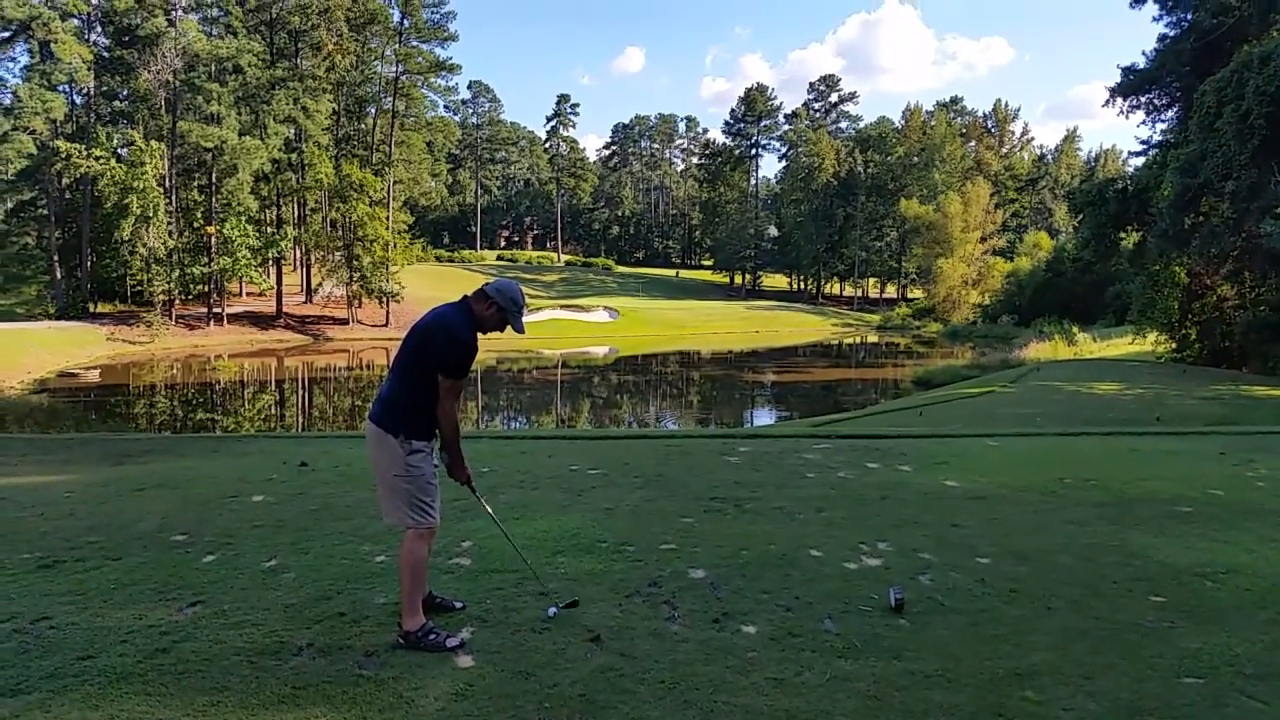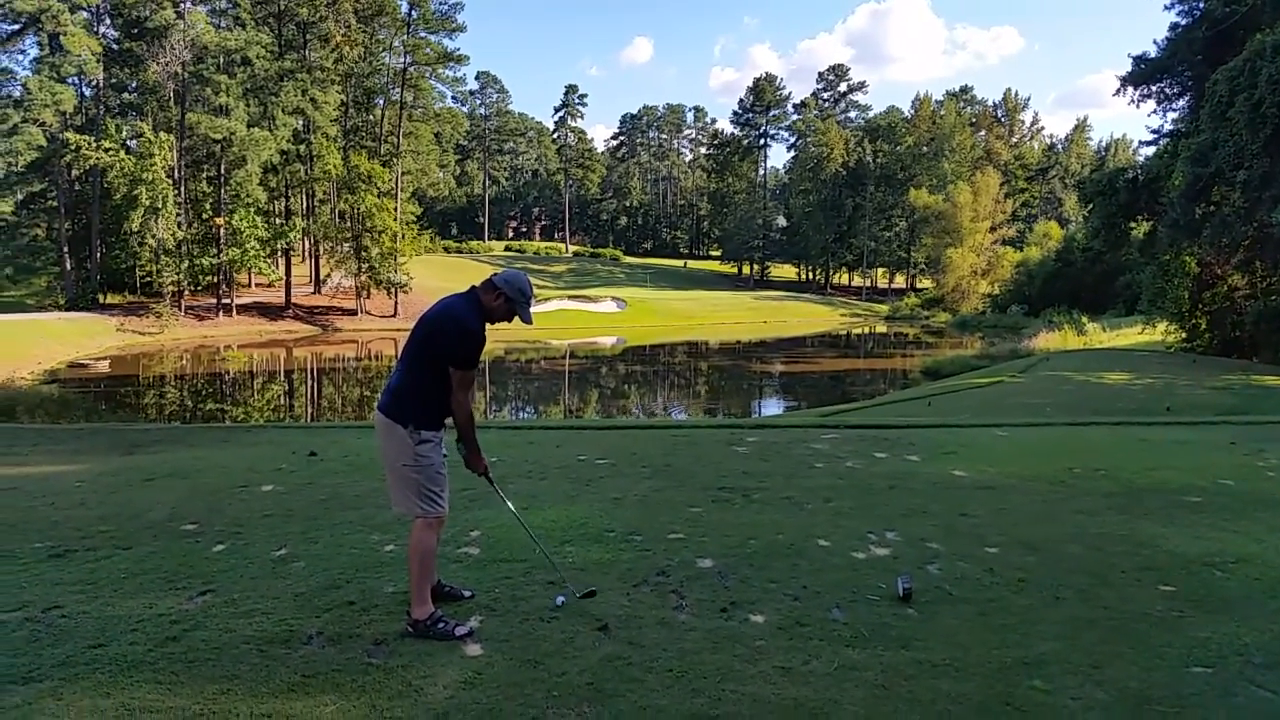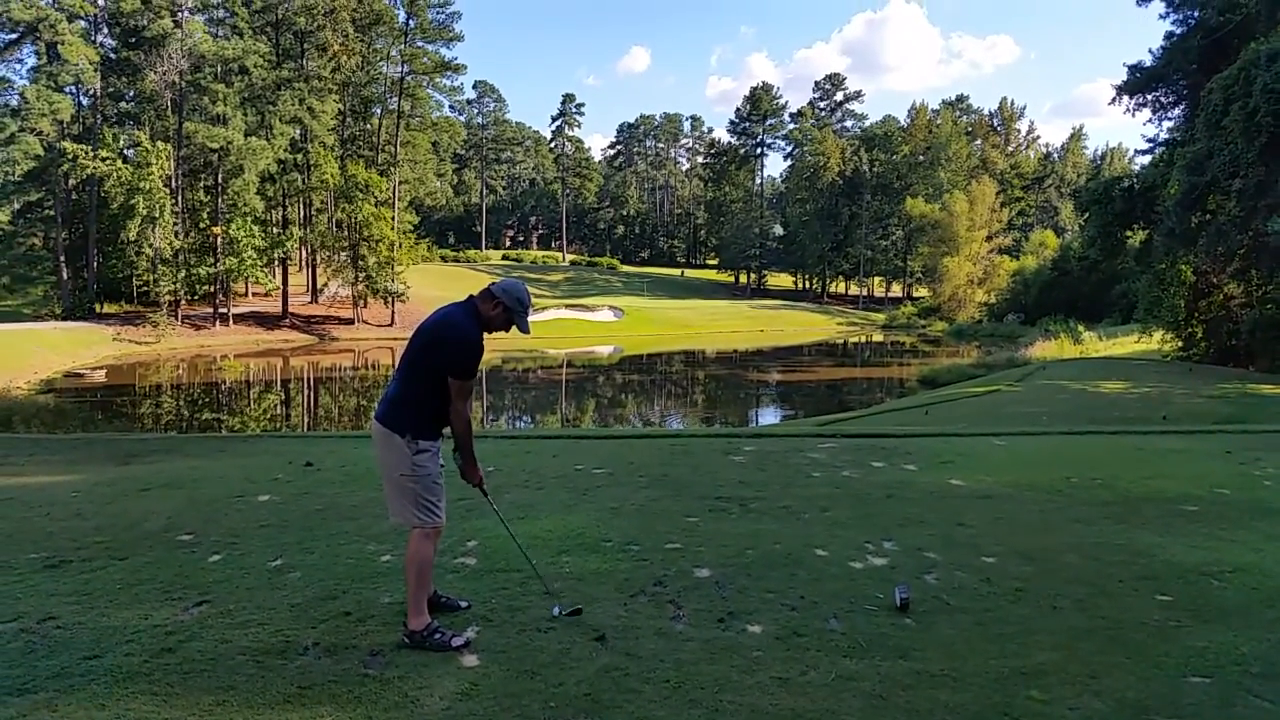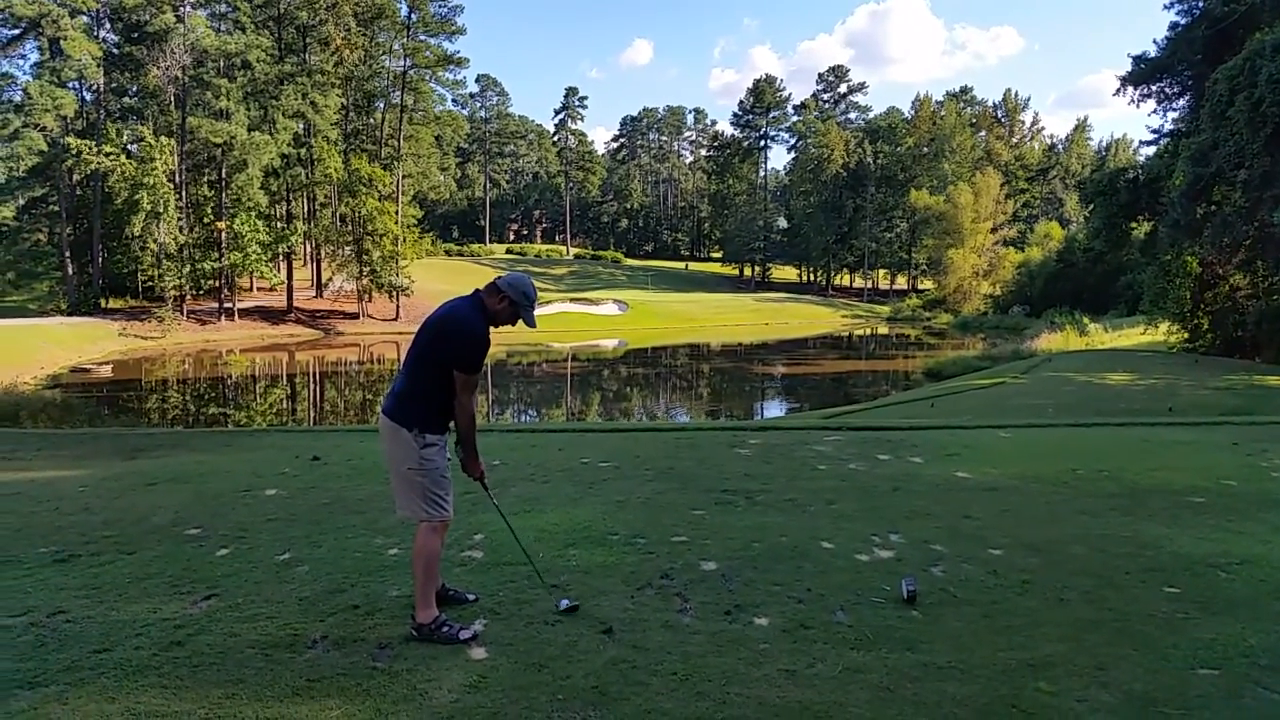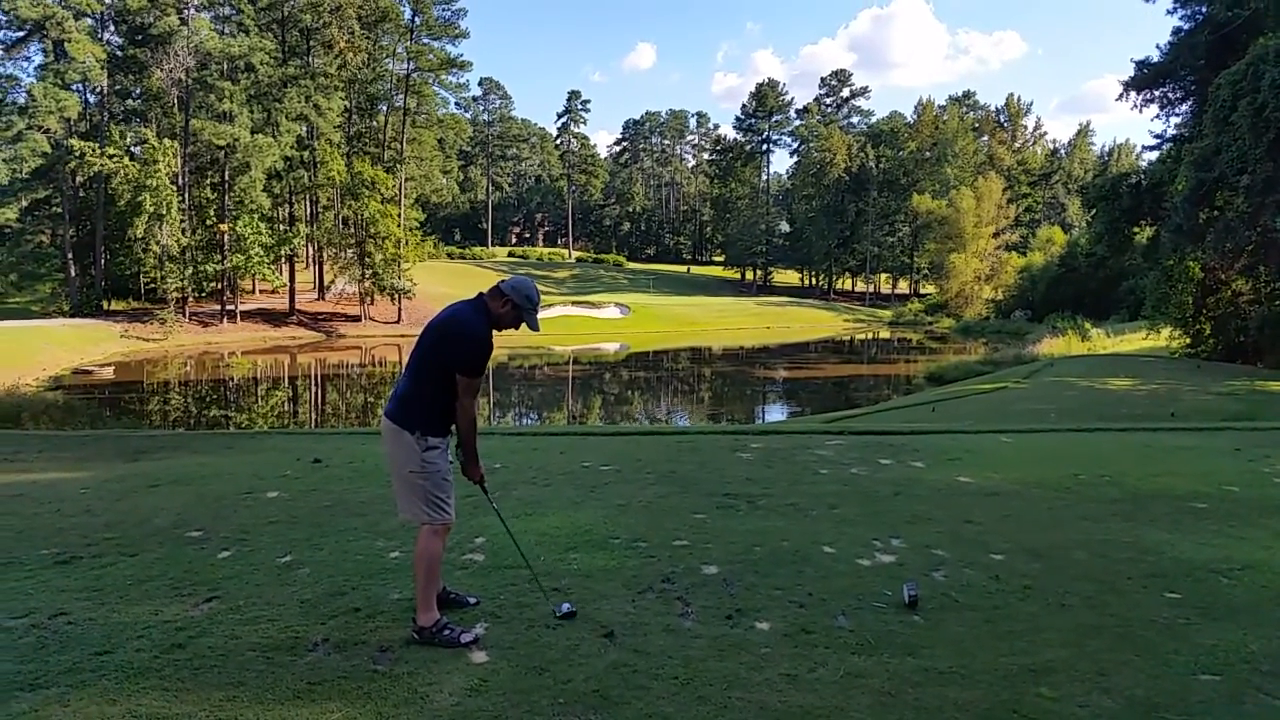
dt=0.2s
person 1, frame 1
left shoulder: (451, 316)
right shoulder: (458, 333)
right elbow: (446, 406)
left wrist: (447, 452)
right wrist: (456, 461)
left hip: (402, 427)
right hip: (401, 434)
left knee: (424, 520)
right knee: (420, 526)
left ankle: (420, 594)
right ankle: (412, 624)
person 1, frame 2
left shoulder: (459, 307)
right shoulder: (467, 324)
right elbow: (459, 396)
left wrist: (464, 443)
right wrist: (473, 452)
left hip: (412, 417)
right hip: (410, 424)
left knee: (432, 510)
right knee: (429, 515)
left ankle: (429, 583)
right ankle: (421, 613)
person 1, frame 3
left shoulder: (457, 316)
right shoulder: (465, 334)
right elbow: (458, 406)
left wrist: (462, 454)
right wrist: (469, 463)
left hip: (408, 426)
right hip: (407, 433)
left knee: (427, 521)
right knee: (426, 525)
left ankle: (425, 594)
right ankle: (417, 624)
person 1, frame 4
left shoulder: (463, 310)
right shoulder: (471, 328)
right elbow: (463, 400)
left wrist: (463, 447)
right wrist: (471, 457)
left hip: (415, 420)
right hip: (415, 427)
left knee: (435, 514)
right knee: (434, 519)
left ankle: (433, 587)
right ankle: (426, 617)
person 1, frame 5
left shoulder: (466, 313)
right shoulder: (474, 331)
right elbow: (464, 403)
left wrist: (464, 451)
right wrist: (471, 460)
left hip: (416, 423)
right hip: (416, 430)
left knee: (436, 517)
right knee: (435, 522)
left ankle: (434, 590)
right ankle: (427, 620)
